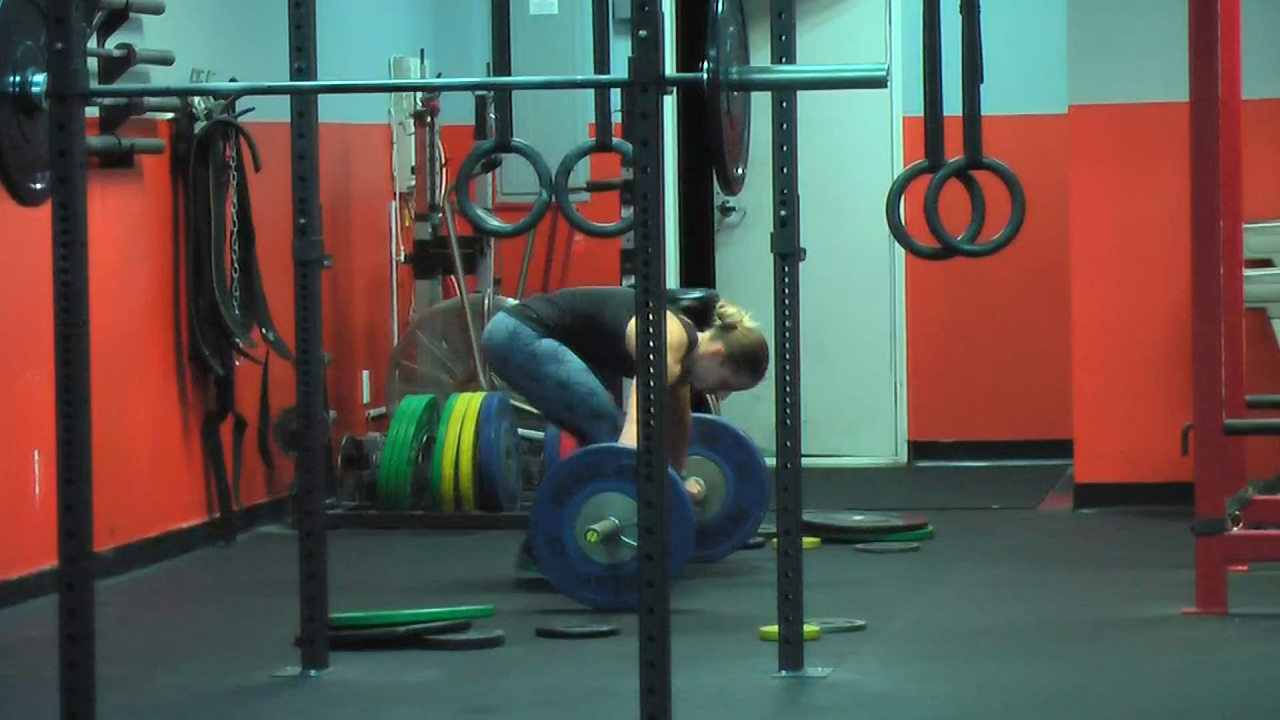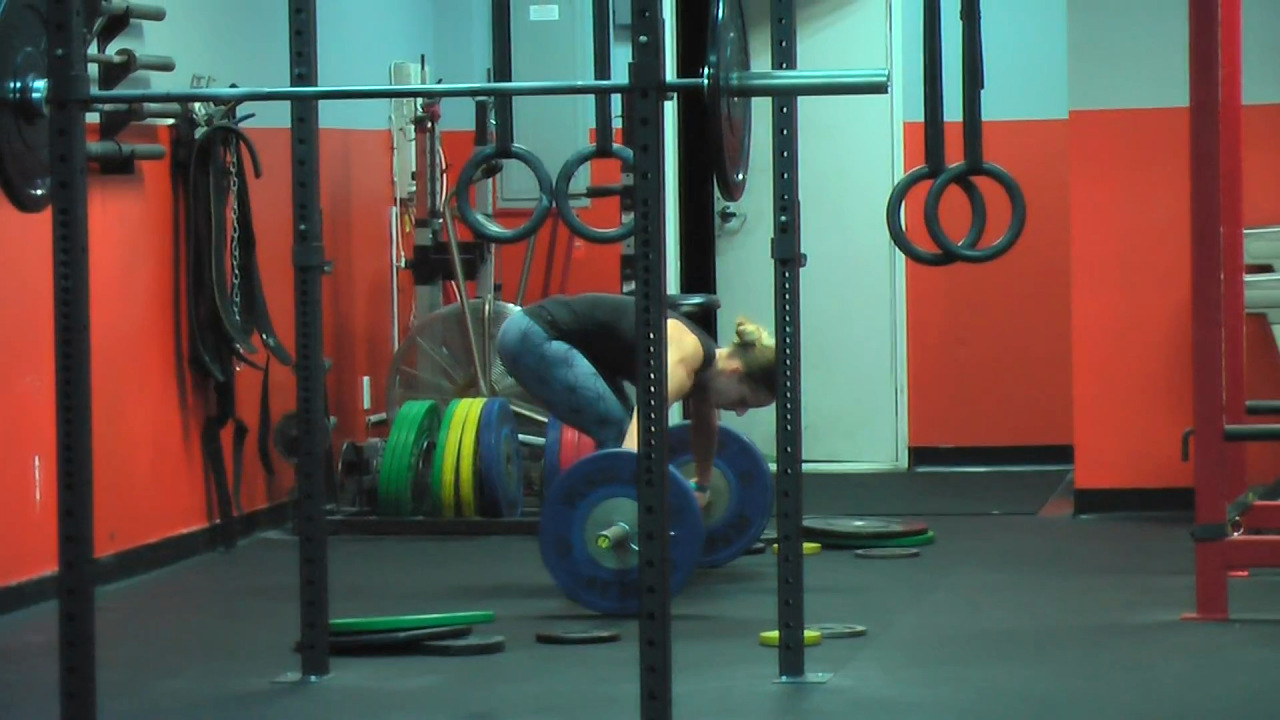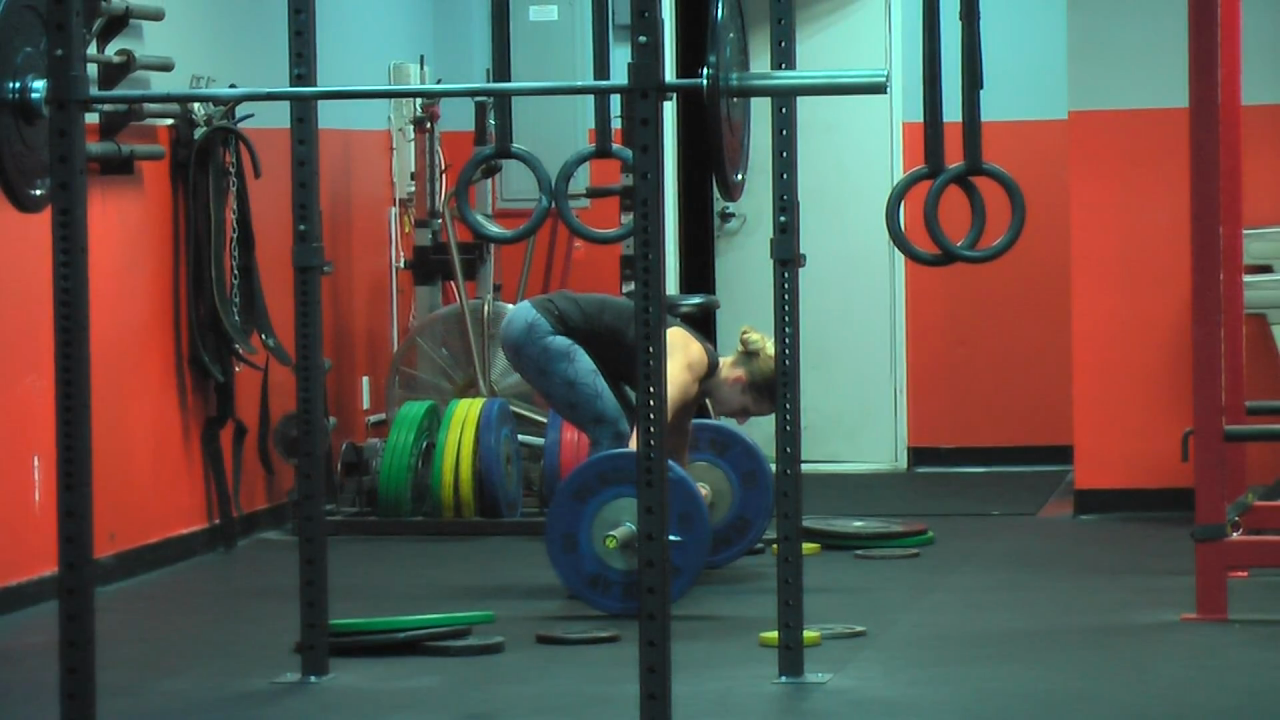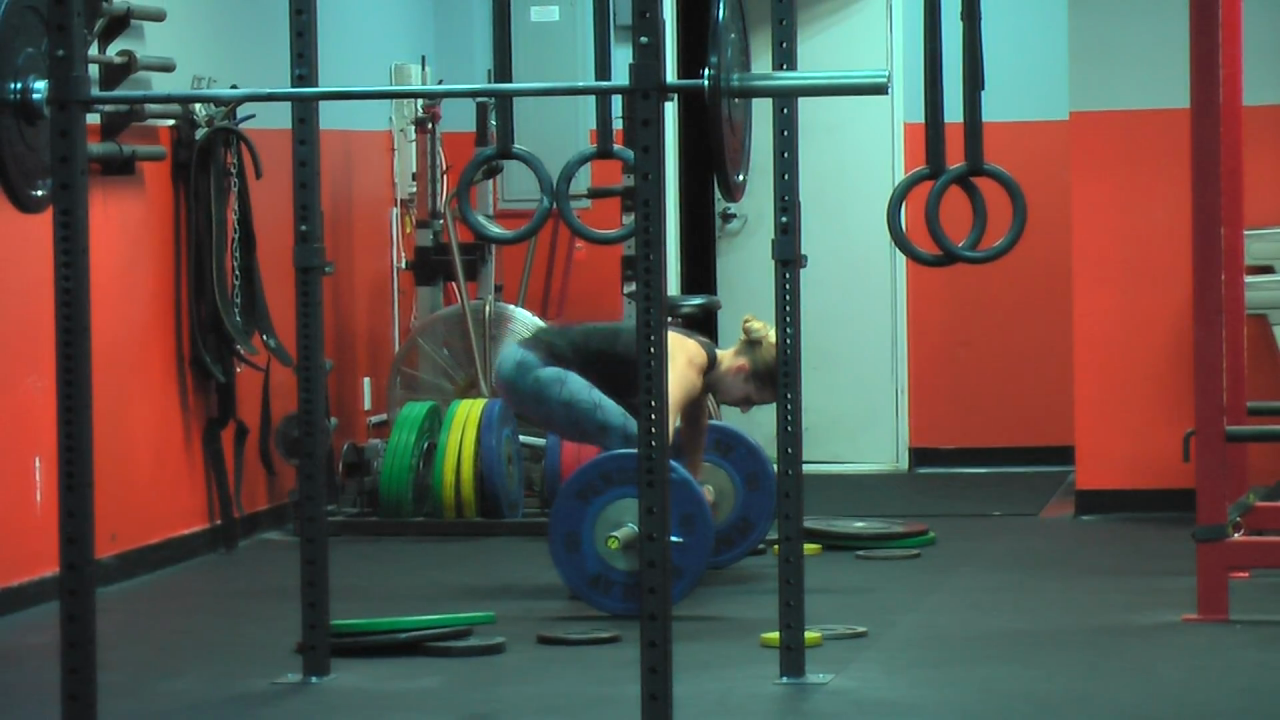
dt=0.4s
person 1, frame 1
left shoulder: (685, 340)
right shoulder: (669, 348)
left elbow: (678, 420)
right elbow: (635, 424)
left wrist: (678, 479)
left hip: (525, 336)
right hip: (517, 333)
left knee: (602, 432)
right knee: (608, 428)
person 1, frame 2
left shoulder: (705, 363)
right shoulder: (684, 357)
left elbow: (705, 427)
right elbow: (642, 424)
left wrist: (701, 486)
left hip: (543, 336)
right hip: (533, 336)
left knee: (615, 432)
right knee: (617, 433)
person 1, frame 3
left shoulder: (701, 371)
right shoulder: (690, 363)
left elbow: (676, 431)
left hip: (547, 327)
right hip: (535, 328)
left knee: (615, 433)
right knee: (613, 435)
person 1, frame 4
left shoulder: (702, 364)
right shoulder: (689, 362)
left elbow: (694, 431)
left hip: (542, 366)
right hip: (527, 364)
right knee: (626, 438)
